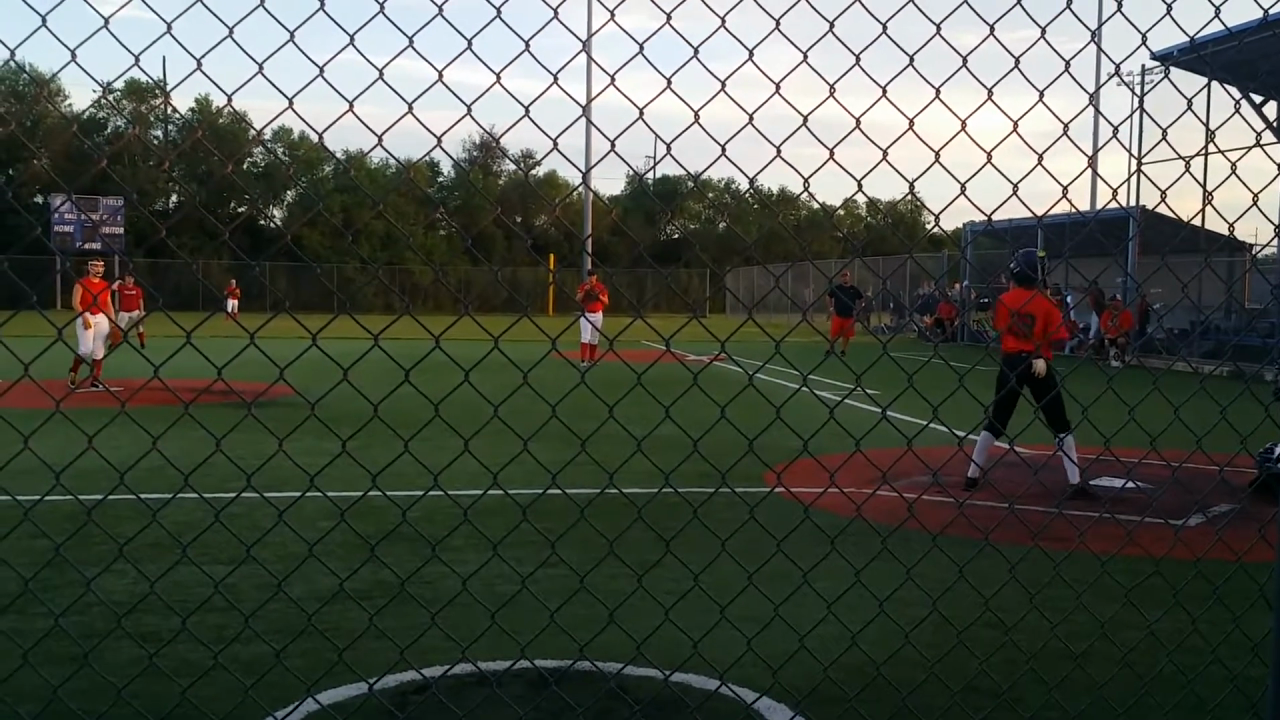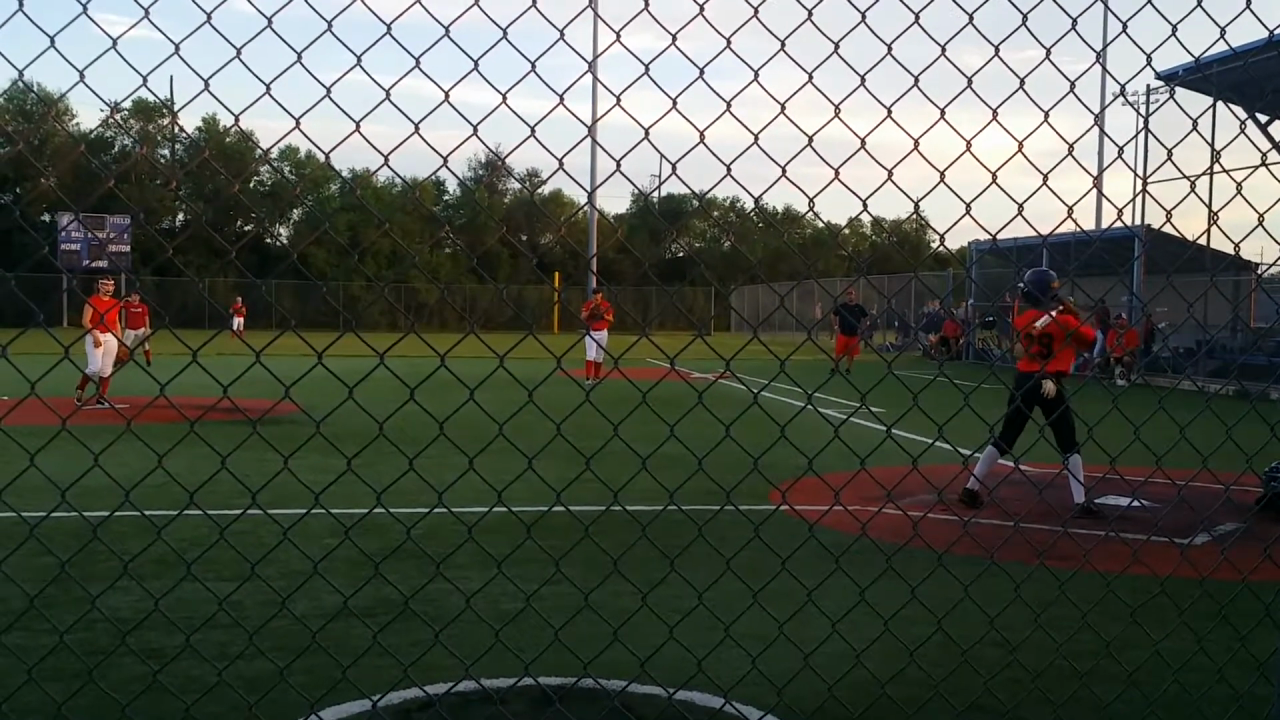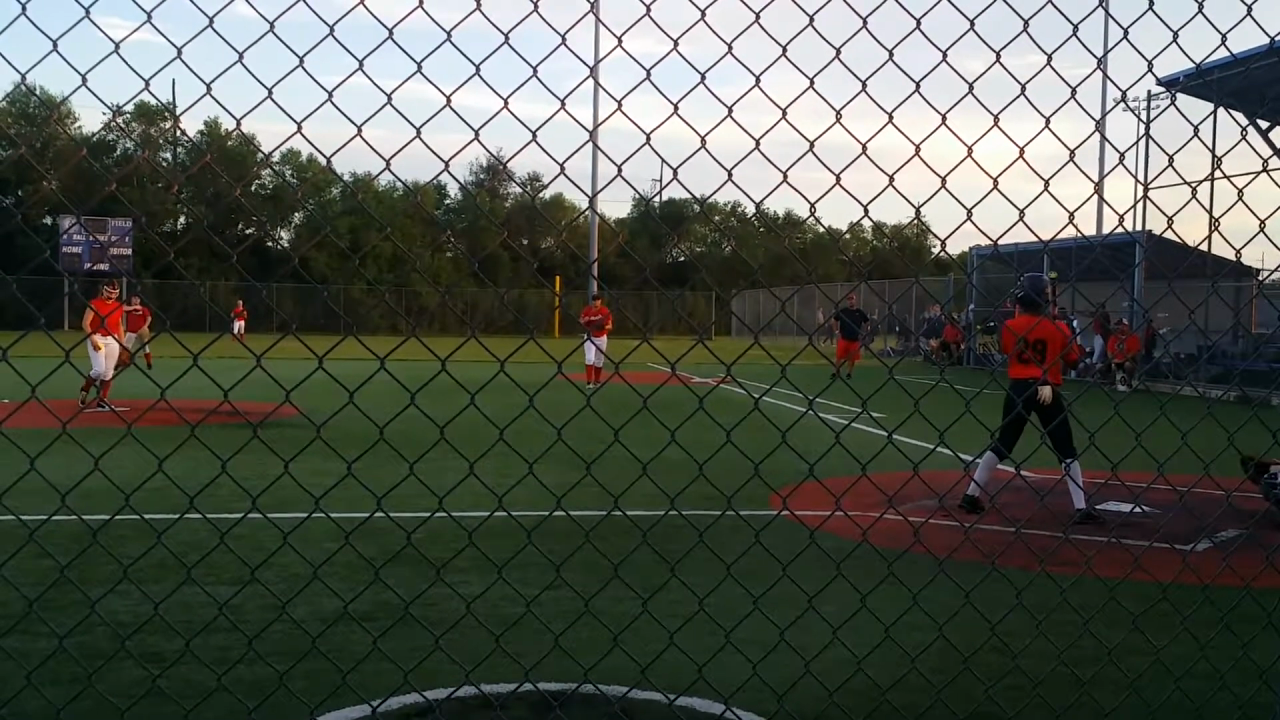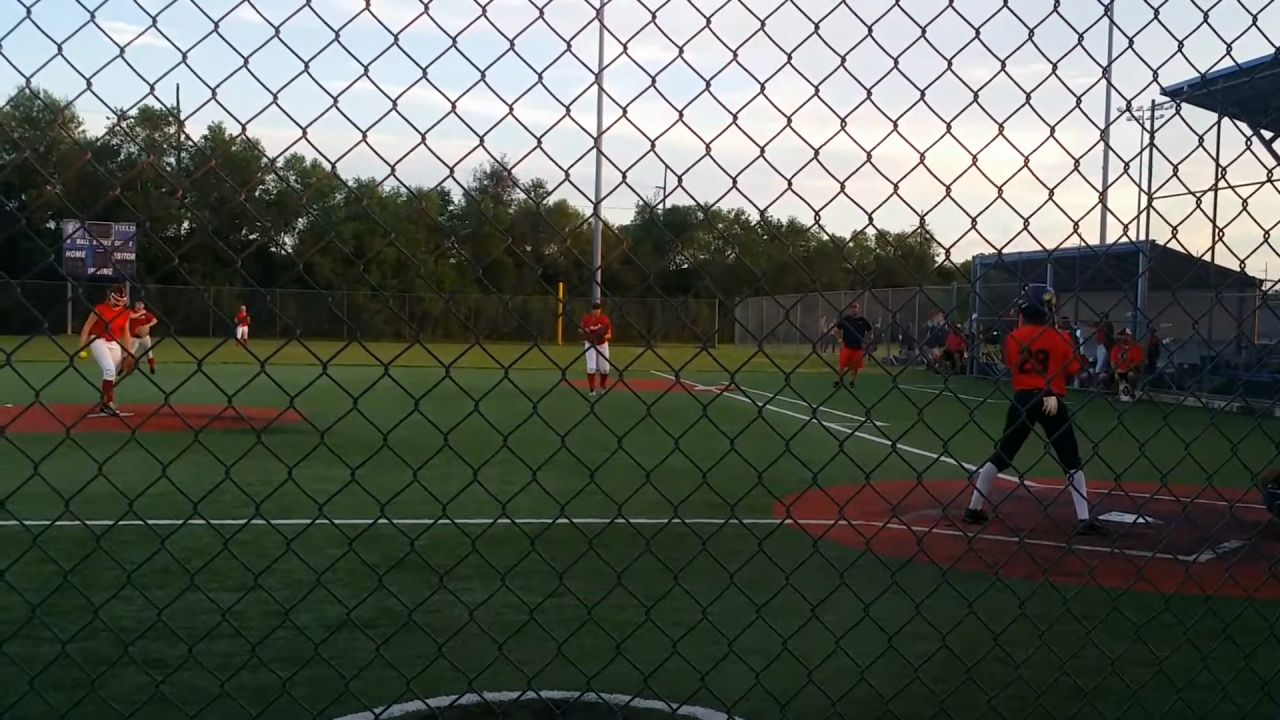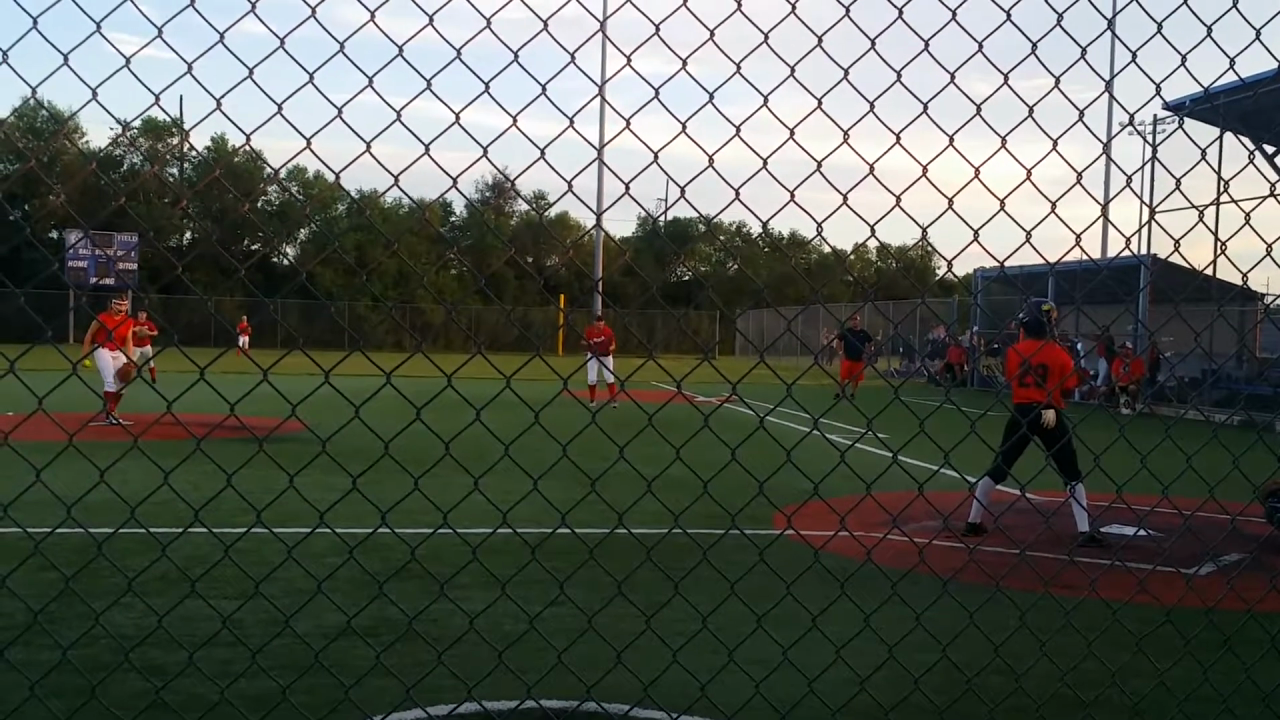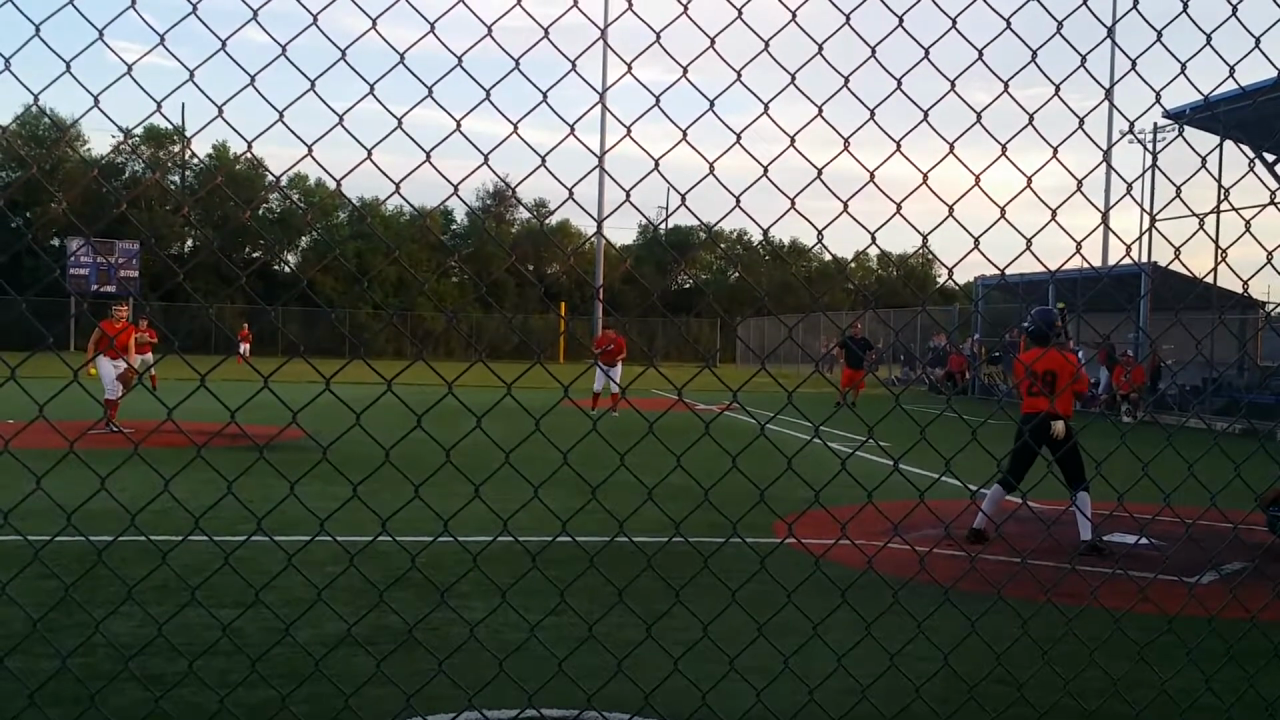
dt=0.4s
person 1, frame 1
left shoulder: (1004, 300)
right shoulder: (1047, 304)
right elbow: (1057, 340)
left hip: (1010, 363)
right hip: (1038, 364)
left knee: (995, 422)
right knee: (1060, 425)
left ankle: (972, 476)
right ankle: (1076, 483)
person 1, frame 2
left shoulder: (1020, 321)
right shoulder: (1064, 320)
right elbow: (1092, 340)
right wrist: (1074, 314)
left hip: (1023, 383)
right hip: (1050, 385)
left knee: (1003, 439)
right knee: (1069, 445)
left ankle: (970, 488)
right ankle: (1082, 503)
person 1, frame 3
left shoulder: (1010, 327)
right shoulder: (1058, 329)
right elbow: (1073, 361)
left hip: (1018, 389)
right hip: (1047, 391)
left knee: (1001, 445)
right knee: (1067, 451)
left ankle: (971, 495)
right ankle: (1082, 509)
person 1, frame 4
left shoulder: (1013, 338)
right shoulder: (1061, 339)
right elbow: (1071, 373)
left hip: (1022, 400)
right hip: (1051, 401)
left knee: (1002, 456)
right knee: (1071, 461)
left ankle: (974, 509)
right ankle: (1085, 520)
person 1, frame 5
left shoulder: (1014, 351)
right shoulder: (1060, 354)
right elbow: (1067, 389)
left hip: (1021, 414)
right hip: (1050, 416)
left knee: (998, 469)
right knee: (1072, 475)
left ankle: (973, 522)
right ankle: (1085, 532)
person 1, frame 6
left shoulder: (1021, 361)
right shoulder: (1068, 360)
right elbow: (1082, 393)
left hip: (1029, 423)
right hip: (1058, 425)
left knee: (1009, 478)
right knee: (1078, 484)
left ankle: (977, 528)
right ankle: (1087, 540)
